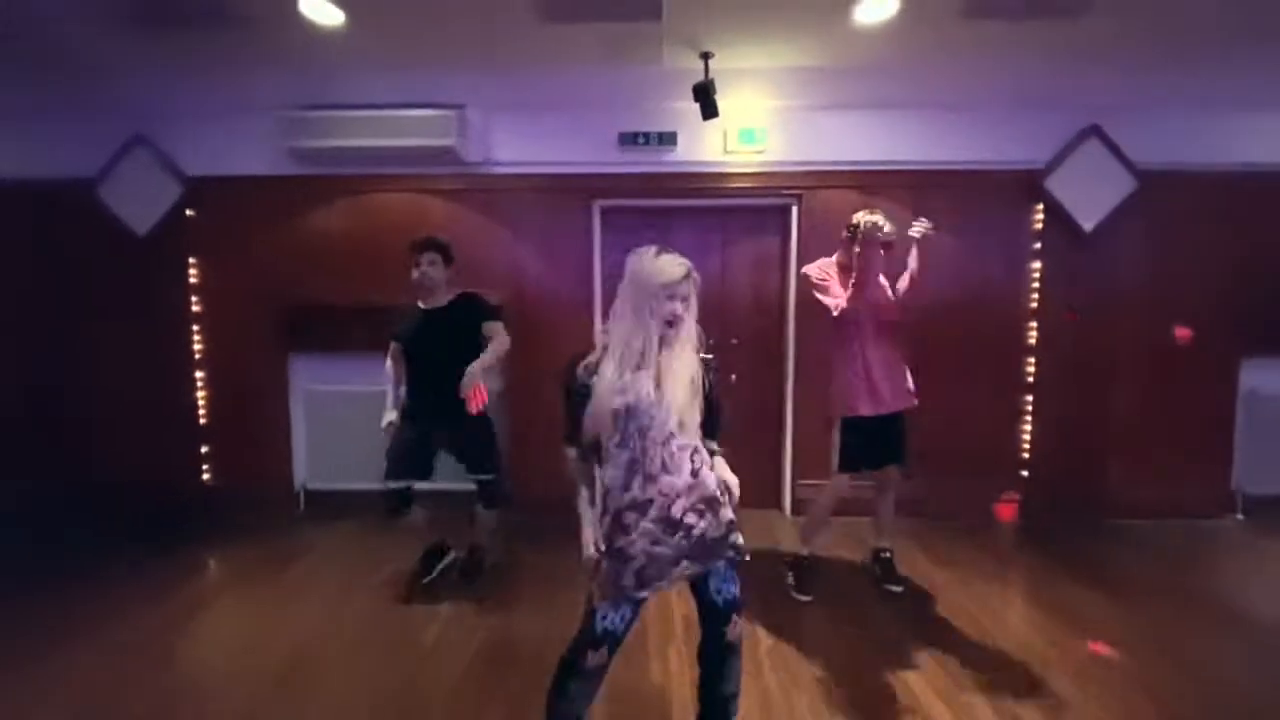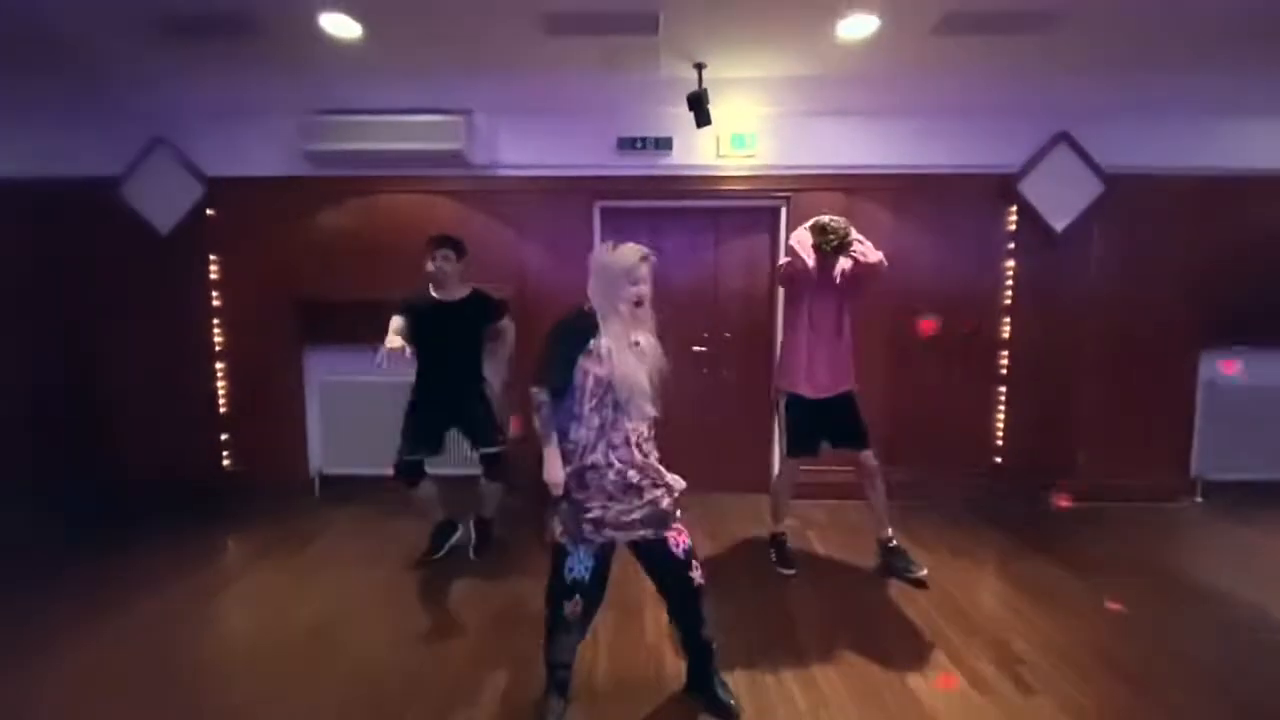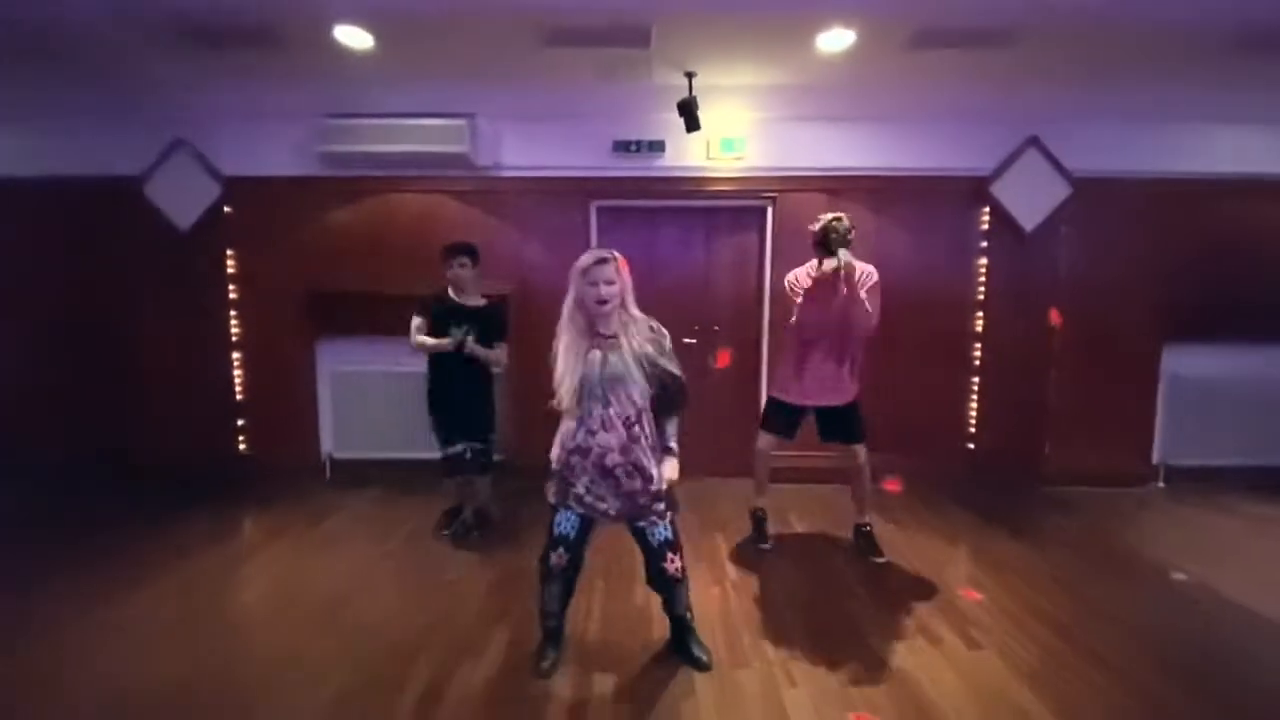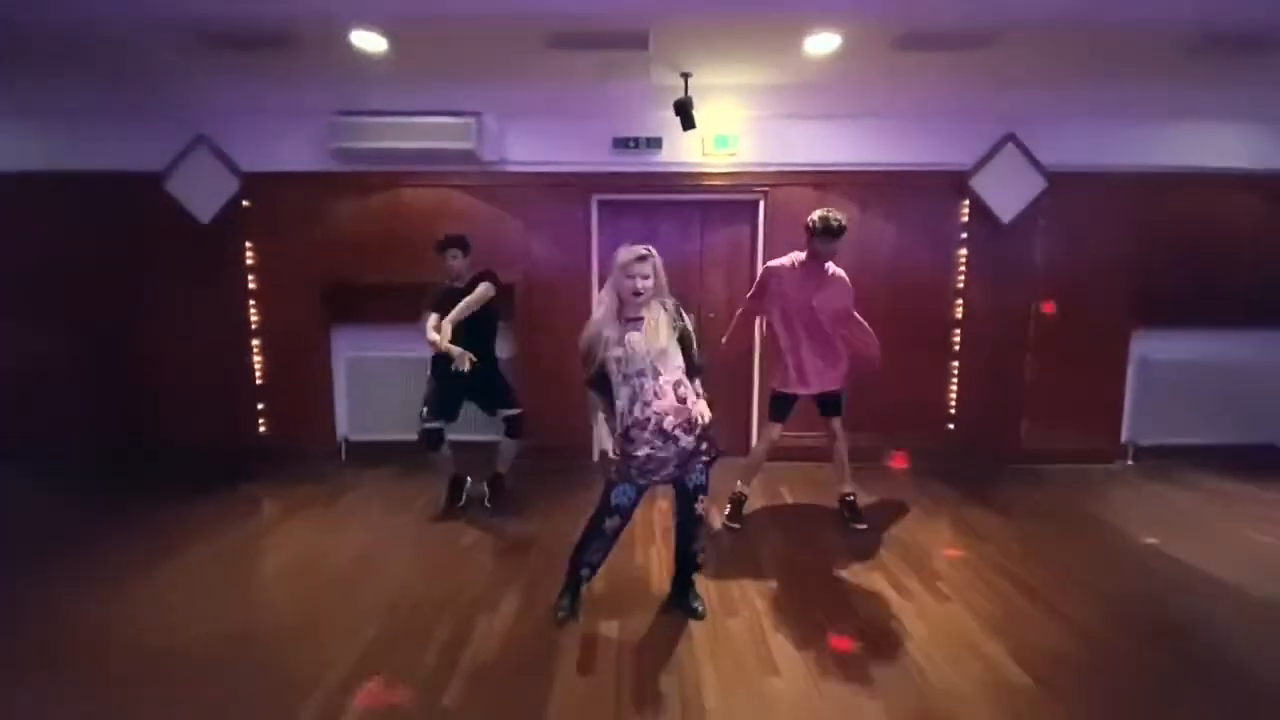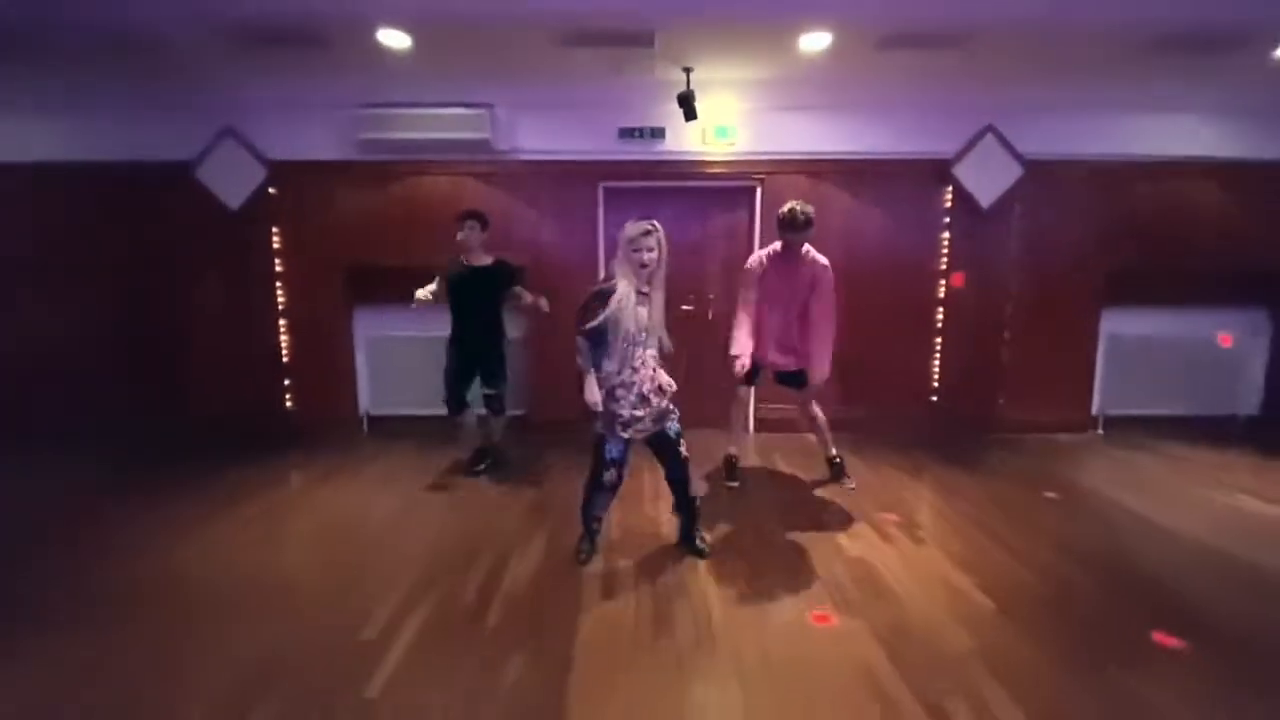
dt=0.4s
person 1, frame 1
left shoulder: (689, 360)
right elbow: (579, 451)
left wrist: (722, 466)
right wrist: (588, 518)
left hip: (705, 513)
right hip: (633, 525)
left knee: (725, 627)
right knee: (600, 636)
person 1, frame 2
left shoulder: (642, 342)
right shoulder: (581, 327)
right elbow: (543, 391)
left wrist: (657, 468)
right wrist: (551, 453)
left hip: (638, 481)
right hip: (587, 484)
left knee: (685, 576)
right knee: (573, 587)
left ankle: (703, 675)
person 1, frame 3
left shoulder: (648, 335)
right shoulder: (571, 339)
left elbow: (670, 399)
left wrist: (670, 454)
right wrist: (560, 438)
left hip: (636, 466)
right hip: (580, 466)
left knee: (665, 557)
right knee: (559, 555)
left ankle: (683, 633)
right ankle: (551, 638)
person 1, frame 4
left shoulder: (670, 314)
right shoulder: (603, 328)
left elbow: (691, 365)
right elbow: (596, 386)
left wrist: (700, 400)
right wrist: (604, 429)
left hip: (683, 429)
right hip: (635, 438)
left knee: (693, 512)
right knee: (612, 515)
left ankle: (683, 587)
right ankle: (572, 587)
person 1, frame 5
left shoulder: (655, 294)
right elbow: (584, 340)
left wrist: (659, 372)
right wrist: (590, 382)
left hip: (653, 393)
right hip: (616, 397)
left knee: (678, 461)
right knee: (608, 469)
person 2, frame 1
left shoulder: (873, 274)
right shoulder: (819, 273)
left elbow: (893, 309)
right elbow: (847, 316)
left wrist: (914, 255)
right wrist: (866, 263)
left hip: (891, 393)
right hip: (855, 398)
left knee: (889, 477)
right knee: (839, 484)
left ankle: (882, 553)
person 2, frame 2
left shoulder: (845, 270)
right shoulder: (791, 272)
left elbow: (876, 262)
right elbow: (806, 266)
left wrist: (849, 236)
right wrist: (804, 235)
left hip: (838, 384)
right hip: (799, 384)
left knee: (868, 463)
right knee: (791, 464)
left ankle: (888, 545)
right ankle: (778, 536)
person 2, frame 3
left shoulder: (865, 276)
right shoulder: (798, 277)
left elbow: (864, 327)
right elbow: (805, 329)
left wrist: (850, 283)
right wrist: (822, 283)
left hip: (839, 384)
right hip: (794, 381)
left knee: (859, 457)
right knee: (764, 446)
left ankle: (863, 526)
right ankle: (759, 511)
person 2, frame 4
left shoulder: (839, 279)
right shoulder: (777, 271)
left elbow: (850, 320)
right elbow: (751, 307)
left wrist: (871, 345)
right wrist: (729, 337)
left hip: (828, 368)
right hip: (789, 369)
left knee: (836, 430)
right knee: (770, 435)
left ankle: (847, 496)
right ankle: (738, 495)
person 2, frame 5
left shoulder: (819, 266)
right shoulder: (759, 262)
left elbow: (822, 319)
right elbow: (746, 309)
left wrist: (819, 367)
right wrist: (740, 349)
left hip: (794, 347)
right hip: (759, 344)
left knee: (808, 403)
right knee: (741, 396)
left ankle: (834, 458)
right ankle: (732, 457)
person 3, frame 1
left shoulder: (471, 305)
right shoulder: (407, 319)
left elbow: (502, 340)
right elbow: (394, 362)
left wrist: (480, 365)
right wrist: (392, 407)
left hip: (463, 411)
right hip: (416, 415)
left knee: (491, 485)
right knee: (396, 490)
left ankle: (476, 550)
right ankle: (439, 548)
person 3, frame 2
left shoulder: (481, 302)
right shoulder: (414, 304)
left elbow: (507, 331)
right elbow: (394, 330)
left wrist: (497, 374)
right wrist: (394, 342)
left hip: (470, 395)
right hip: (427, 396)
left knee: (495, 458)
right knee: (406, 466)
left ankle: (483, 524)
right ankle: (447, 524)
person 3, frame 3
left shoulder: (493, 312)
right shoulder: (432, 303)
left elbow: (500, 358)
right elbow: (416, 339)
left wrist: (474, 350)
right wrist: (445, 344)
left hip: (478, 392)
right hip: (442, 391)
left knee: (481, 456)
right knee: (452, 458)
left ankle: (481, 512)
right ankle: (460, 507)
person 3, frame 4
left shoulder: (485, 280)
right shoulder: (441, 295)
left elbow: (480, 296)
right elbow: (431, 334)
left wrist: (450, 320)
right wrist: (452, 349)
left hip: (484, 366)
right hip: (446, 368)
left knee: (515, 420)
right knee: (430, 432)
left ankle: (497, 479)
right ankle: (457, 481)
person 3, frame 5
left shoulder: (501, 269)
right shoulder: (453, 269)
left elbow: (518, 294)
right elbow: (434, 290)
left wrist: (535, 300)
right wrist: (422, 292)
left hip: (490, 343)
right hip: (459, 343)
left knee: (494, 398)
right knee: (454, 398)
left ankle: (493, 449)
right ankle: (481, 448)
